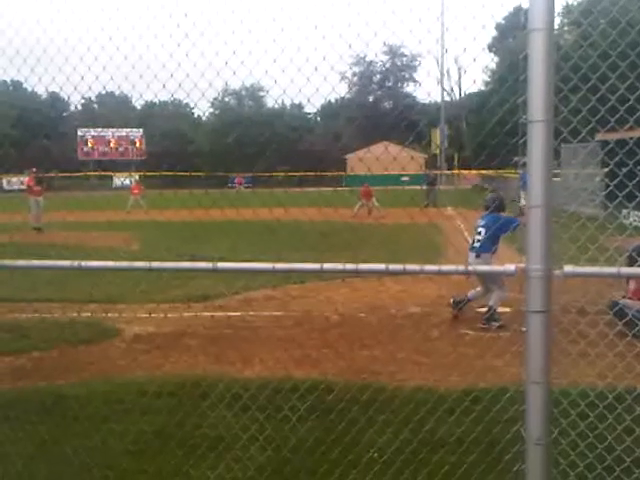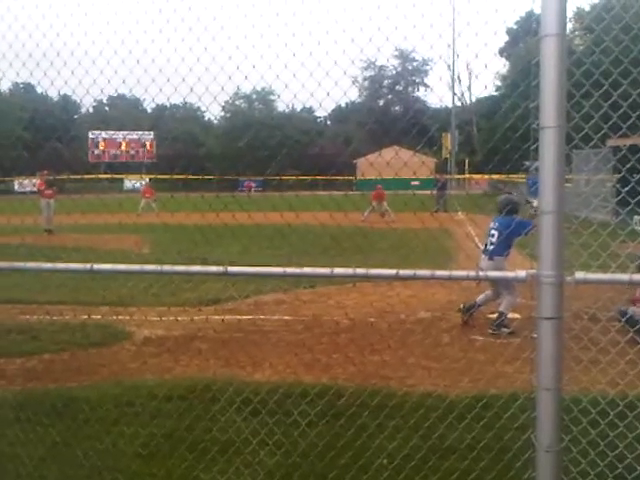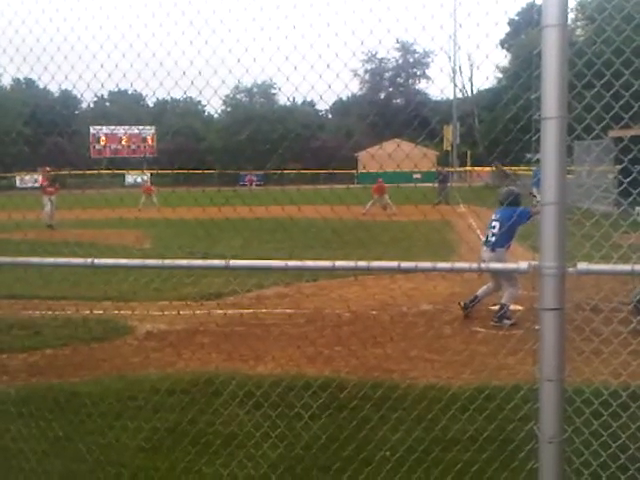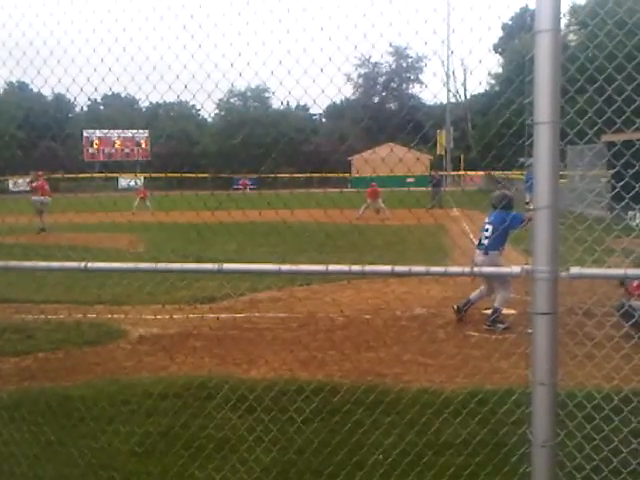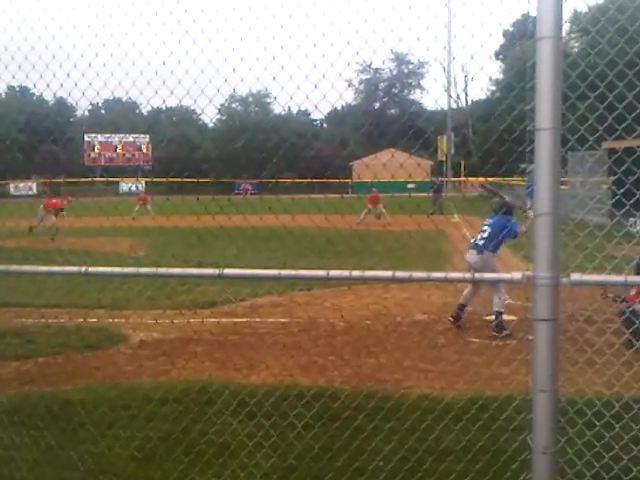
dt=1s
person 1, frame 1
left shoulder: (484, 218)
right shoulder: (497, 219)
left elbow: (509, 221)
right elbow: (521, 222)
left hip: (473, 258)
right hip: (482, 259)
left knee: (486, 287)
right knee: (499, 288)
left ankle: (458, 303)
right ankle: (488, 318)
person 1, frame 2
left shoulder: (496, 220)
right shoulder: (512, 222)
left elbow: (519, 225)
right elbow: (535, 224)
left hip: (485, 261)
right hip: (495, 263)
left knee: (496, 291)
right knee: (510, 293)
left ankle: (468, 309)
right ankle: (497, 325)
person 1, frame 3
left shoulder: (499, 212)
right shoulder: (514, 212)
left elbow: (523, 216)
right elbow: (535, 211)
left hip: (486, 252)
right hip: (497, 254)
left knee: (496, 283)
right knee: (512, 285)
left ankle: (468, 304)
right ankle: (499, 317)
person 1, frame 4
left shoulder: (492, 215)
right shoulder: (506, 216)
left elbow: (517, 222)
right elbow: (529, 217)
left wrist: (526, 213)
left hip: (479, 256)
right hip: (490, 257)
left knee: (490, 287)
right knee: (504, 287)
left ankle: (461, 308)
right ankle: (492, 321)
person 1, frame 5
left shoulder: (491, 218)
right shoulder: (506, 220)
left elbow: (510, 228)
right elbow: (519, 232)
left wrist: (525, 220)
right wrist: (529, 219)
left hip: (471, 255)
right hip: (483, 257)
left knee: (474, 286)
right knee: (498, 290)
left ankle: (456, 315)
right ankle: (498, 325)
